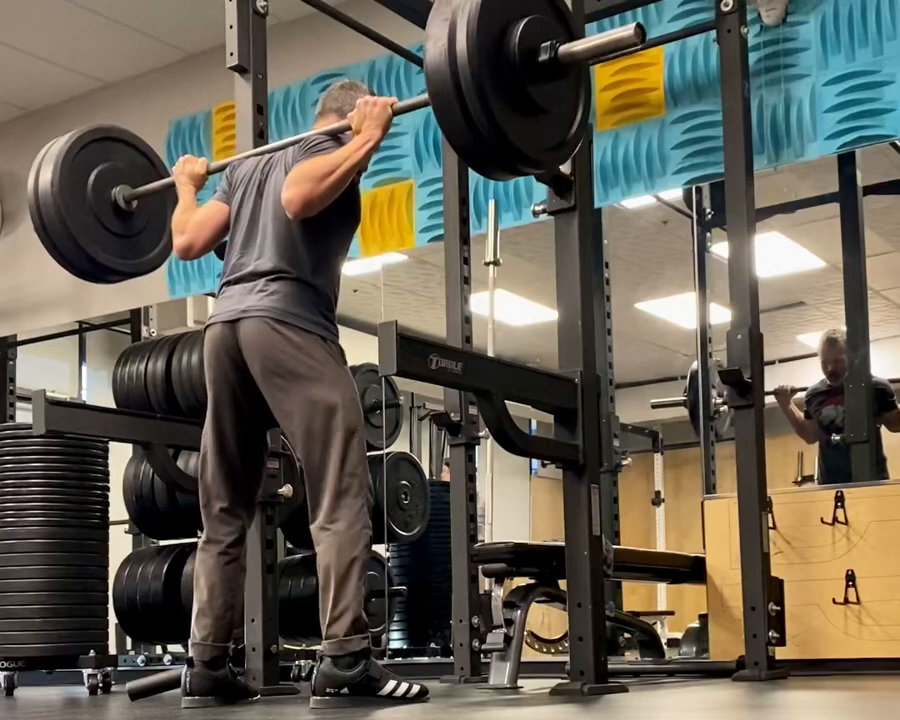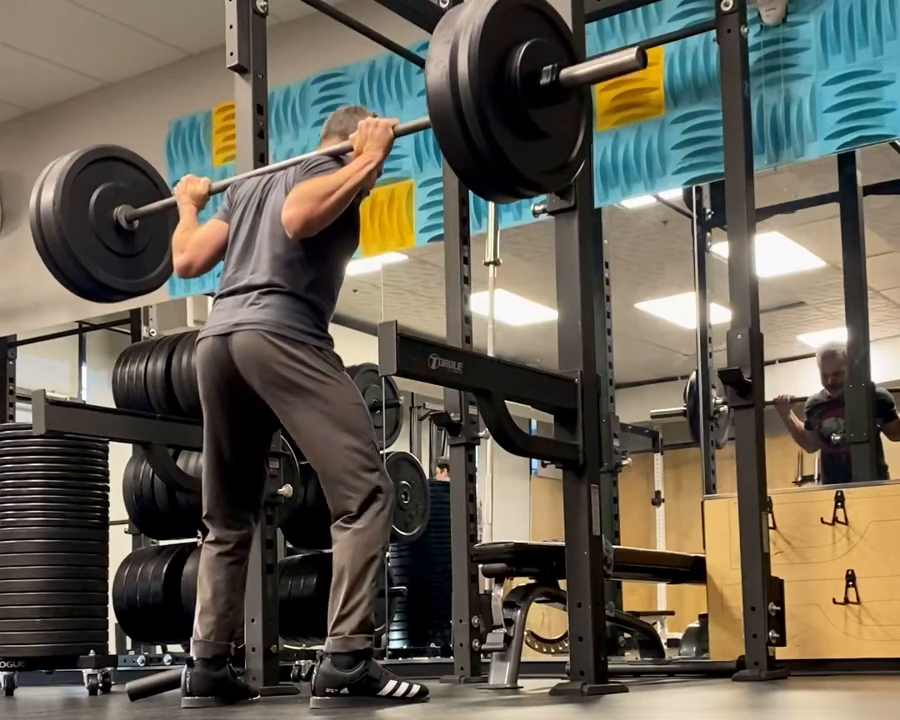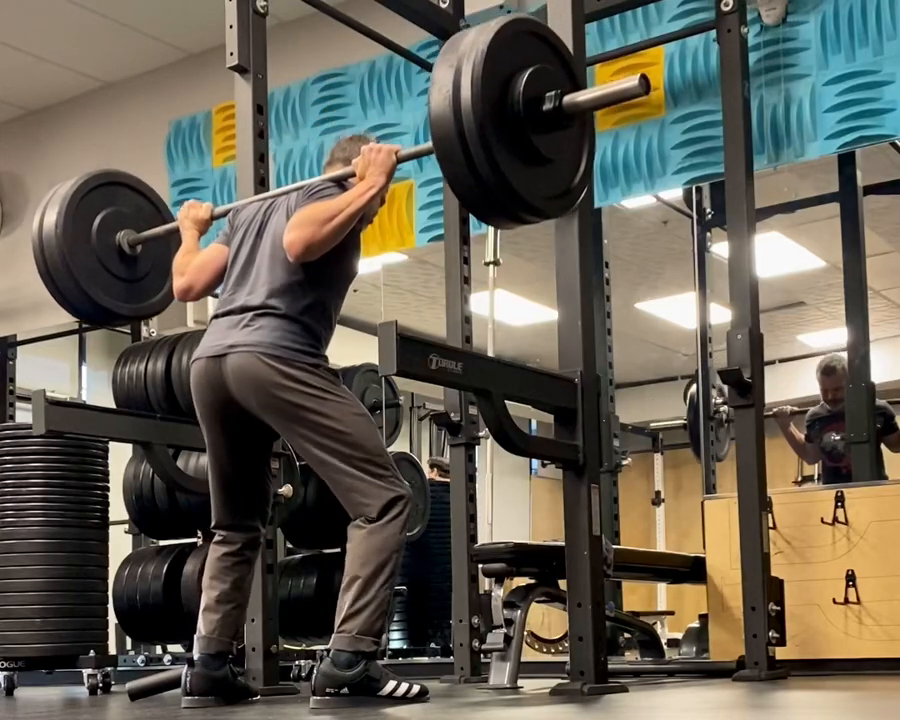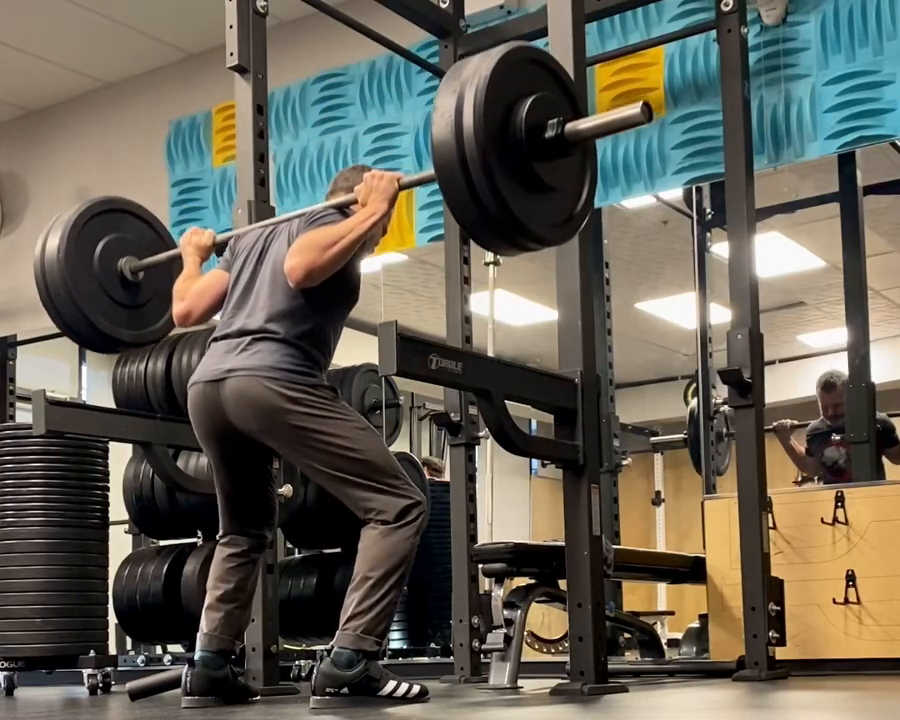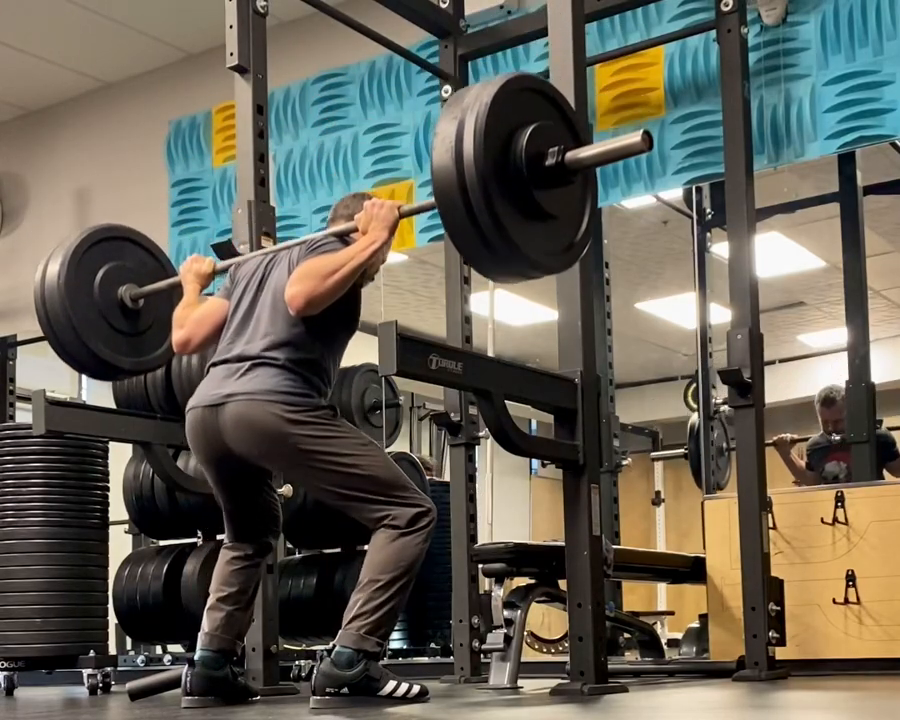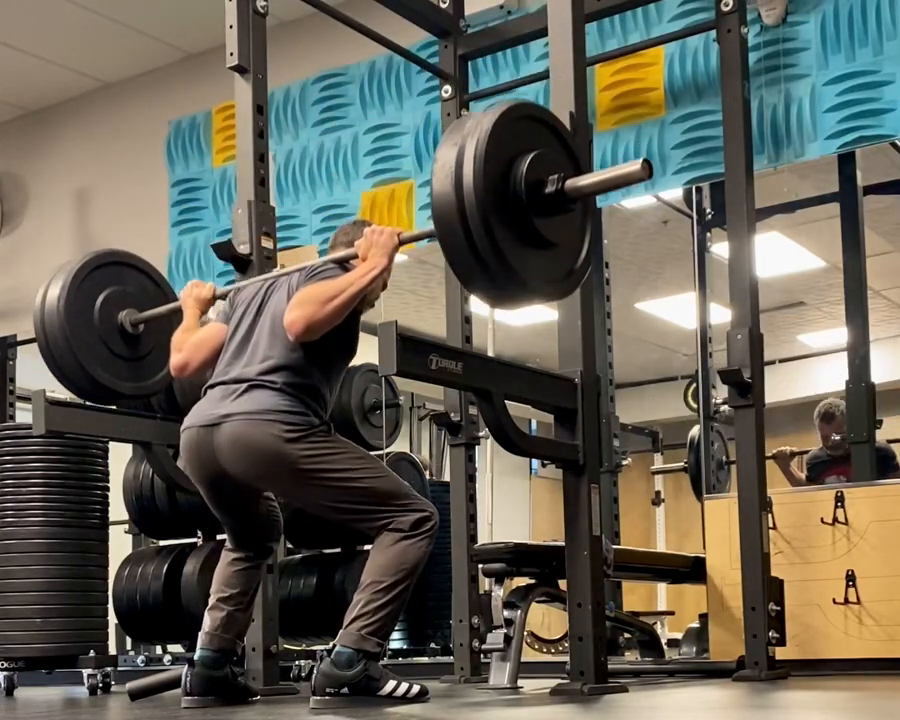
dt=0.2s
person 1, frame 1
left shoulder: (247, 166)
right shoulder: (333, 149)
left elbow: (188, 241)
right elbow: (298, 197)
left wrist: (187, 187)
right wrist: (370, 136)
left hip: (225, 326)
right hip: (286, 324)
left knee: (225, 507)
right knee: (338, 496)
left ankle: (207, 664)
right ankle: (344, 662)
person 1, frame 2
left shoulder: (250, 184)
right shoulder: (336, 169)
left elbow: (187, 260)
right elbow: (298, 216)
left wrist: (189, 205)
right wrist: (372, 157)
left hip: (217, 340)
right hip: (279, 336)
left knee: (228, 514)
right knee: (363, 494)
left ankle: (208, 663)
right ankle: (346, 662)
person 1, frame 3
left shoulder: (252, 210)
right shoulder: (336, 193)
left elbow: (186, 285)
right elbow: (300, 241)
left wrist: (190, 231)
right wrist: (373, 182)
left hip: (211, 361)
right hip: (275, 357)
left knee: (236, 523)
right knee: (382, 498)
left ankle: (210, 664)
right ankle: (348, 662)
person 1, frame 4
left shoulder: (253, 236)
right shoulder: (336, 222)
left elbow: (185, 310)
right elbow: (301, 268)
left wrist: (192, 257)
right wrist: (376, 208)
left hip: (207, 386)
right hip: (273, 381)
left knee: (245, 528)
right knee: (397, 506)
left ankle: (210, 664)
right ankle: (349, 663)
person 1, frame 5
left shoulder: (253, 264)
right shoulder: (337, 249)
left elbow: (185, 337)
right elbow: (301, 295)
left wrist: (193, 284)
right wrist: (376, 237)
left hip: (205, 413)
right hip: (272, 406)
left knee: (250, 535)
right knee: (408, 514)
left ankle: (210, 666)
right ankle: (349, 664)
person 1, frame 6
left shoulder: (253, 289)
right shoulder: (335, 274)
left elbow: (182, 361)
right elbow: (299, 321)
left wrist: (192, 310)
right wrist: (376, 263)
left hip: (199, 434)
right hip: (266, 428)
left knee: (252, 538)
right knee: (411, 519)
left ankle: (209, 666)
right ankle: (348, 665)
